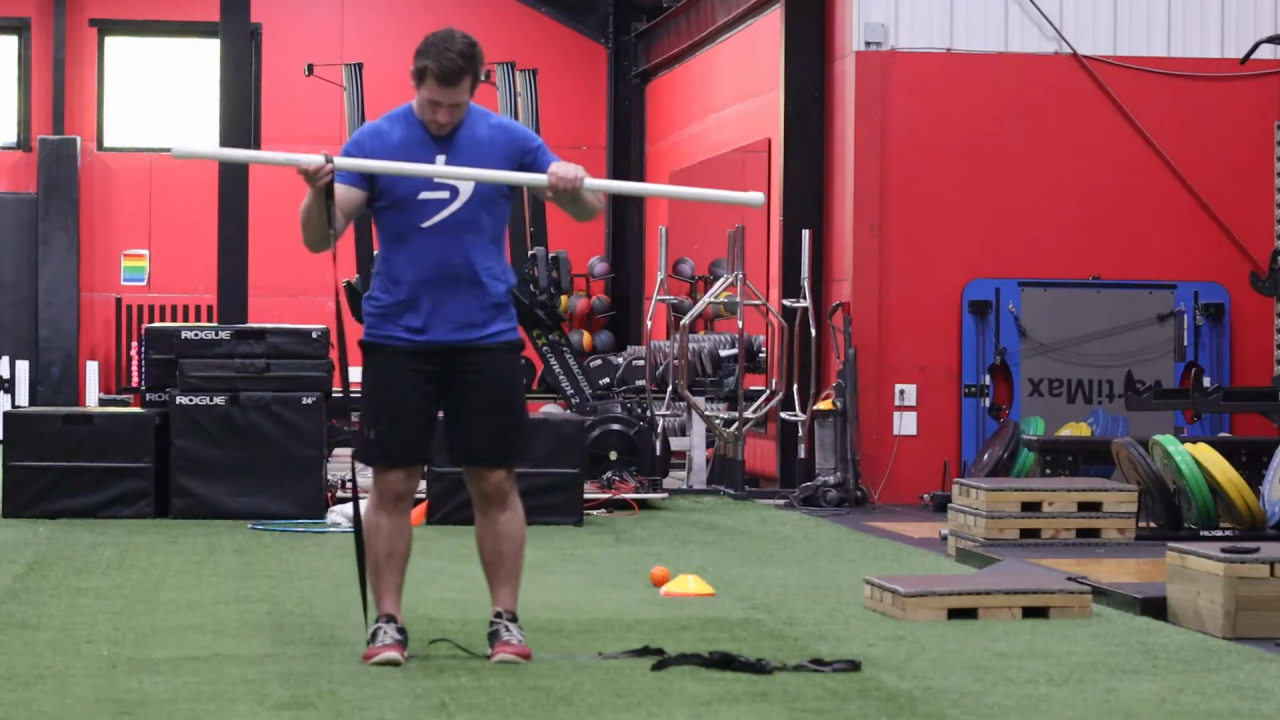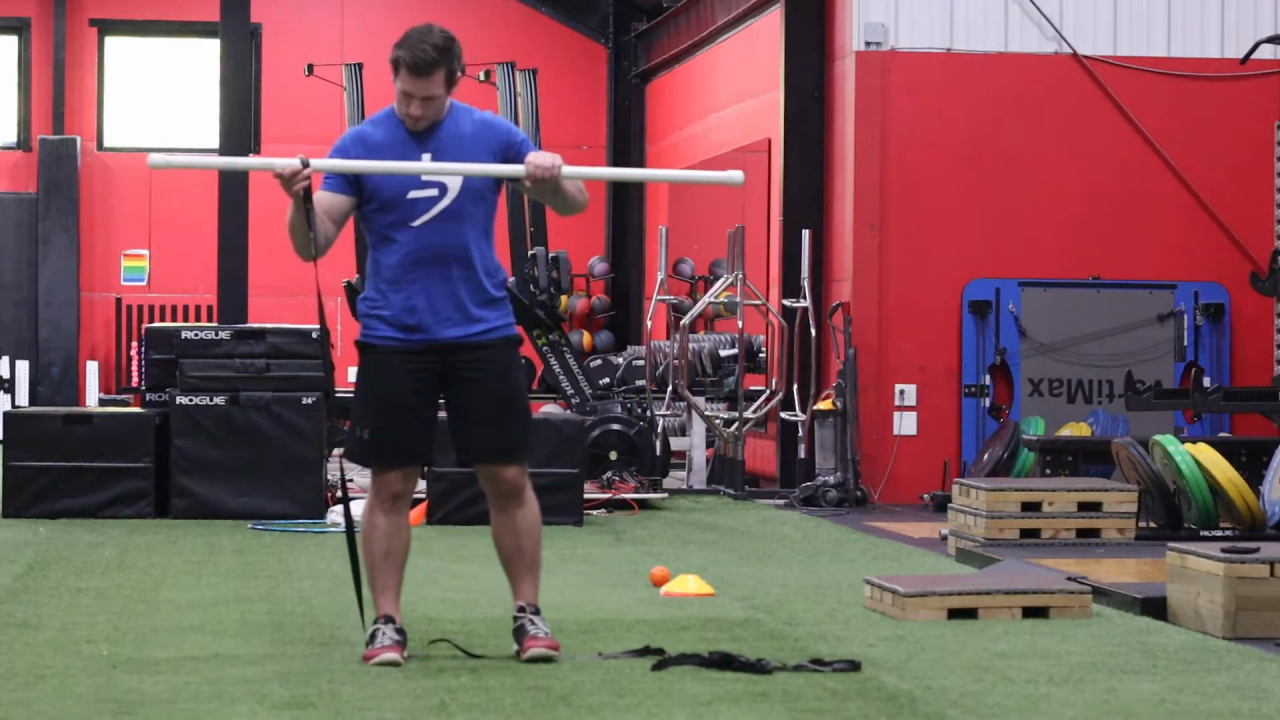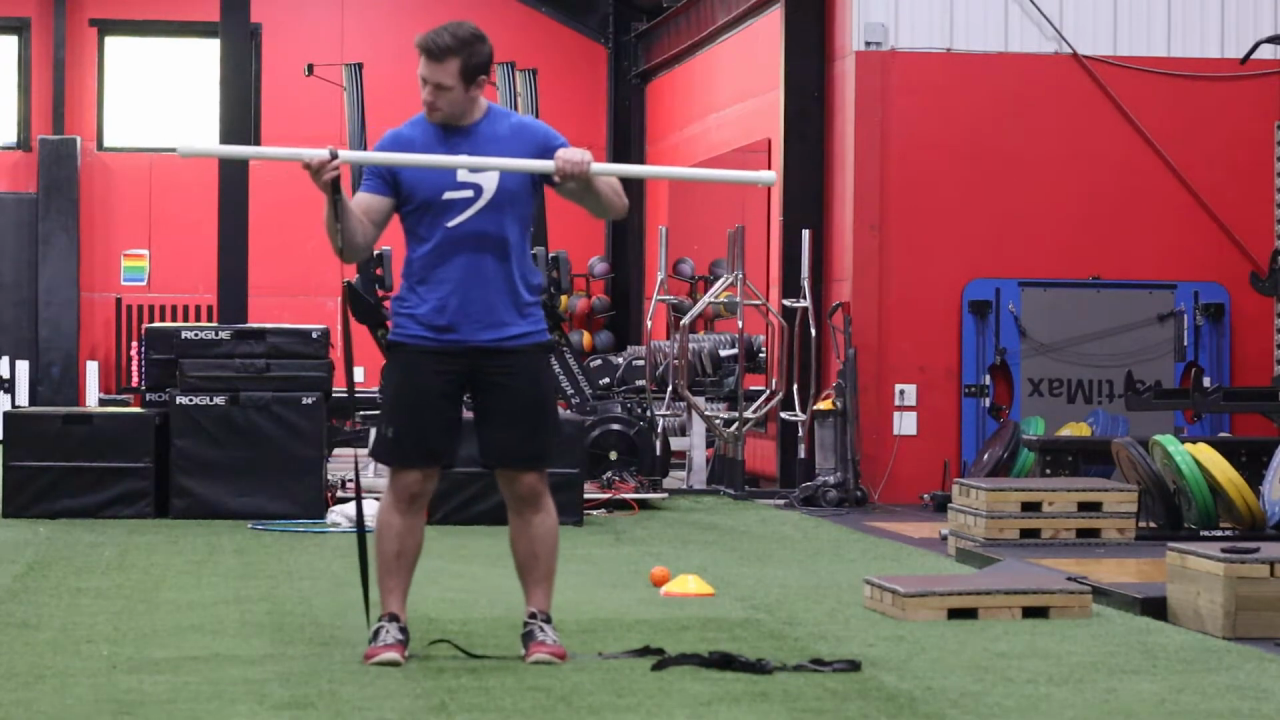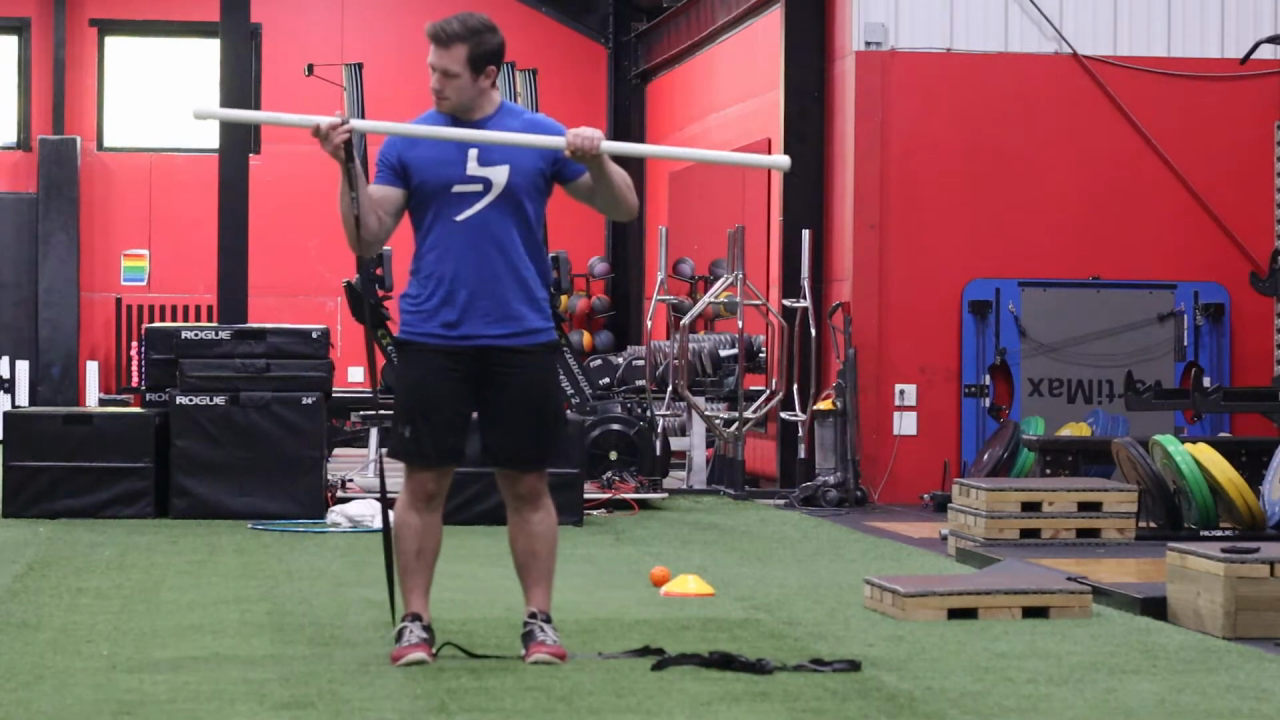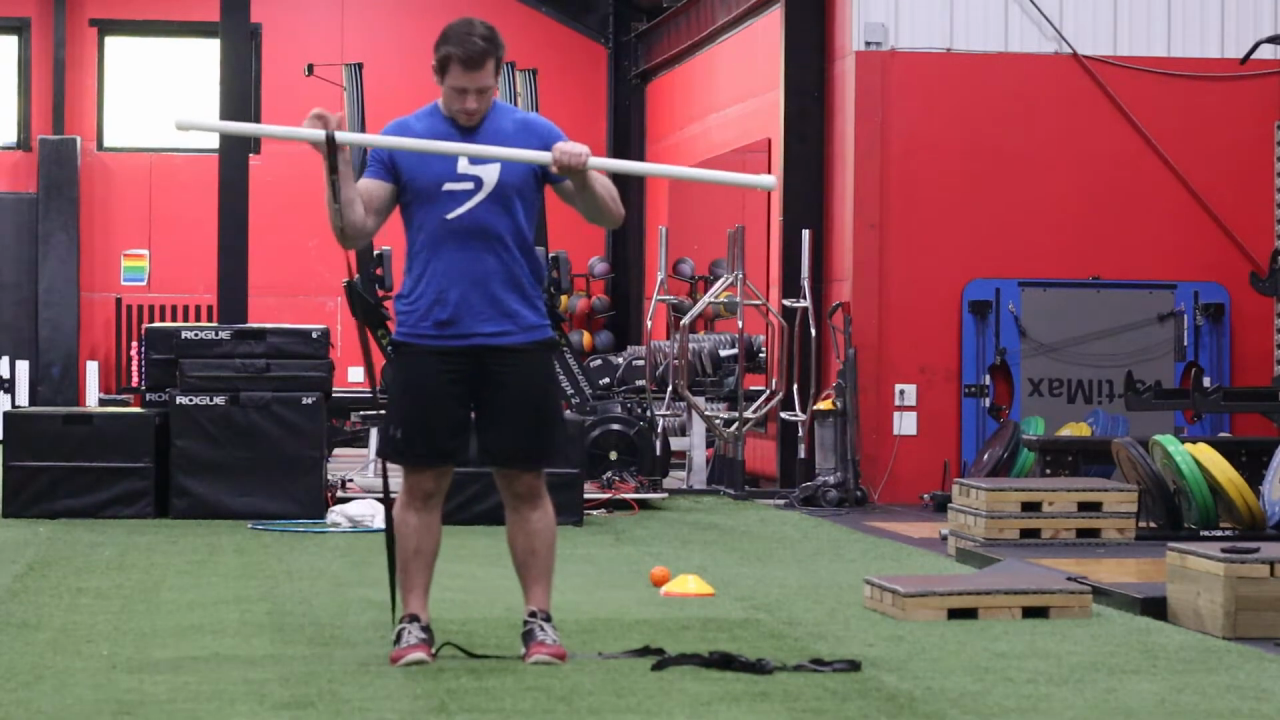
dt=0.3s
person 1, frame 1
left shoulder: (509, 139)
right shoulder: (372, 141)
left elbow: (587, 210)
right elbow: (320, 237)
left wrist: (573, 186)
right wrist: (318, 192)
left hip: (486, 337)
right hip: (398, 338)
left knee: (495, 483)
right knee: (394, 483)
left ankle: (505, 619)
right ankle: (386, 622)
person 1, frame 2
left shoulder: (493, 135)
right shoulder: (359, 146)
left elbow: (574, 203)
right elbow: (312, 245)
left wrist: (553, 177)
right wrist: (299, 199)
left hip: (484, 333)
right hip: (394, 339)
left knee: (507, 478)
right knee: (391, 485)
left ankle: (528, 614)
right ankle: (387, 622)
person 1, frame 3
left shoulder: (531, 137)
right shoulder: (397, 146)
left elbow: (614, 207)
right elbow: (354, 248)
left wrist: (587, 175)
right wrist: (333, 195)
left hip: (515, 338)
right hip: (423, 340)
left knee: (527, 483)
right knee: (408, 483)
left ankle: (538, 620)
right ankle: (391, 621)
person 1, frame 4
left shoulder: (540, 135)
right shoulder: (406, 142)
left elbow: (623, 209)
right elbow: (367, 241)
left wrist: (597, 160)
right wrist: (348, 170)
left hip: (522, 339)
right hip: (432, 339)
left knee: (526, 484)
right knee: (424, 482)
left ankle: (538, 619)
right ankle: (415, 620)
person 1, frame 5
left shoulder: (535, 131)
right shoulder: (403, 134)
left elbow: (612, 215)
right elbow: (353, 233)
left wrist: (581, 173)
right wrist: (335, 161)
left hip: (518, 338)
right hip: (426, 339)
left knee: (525, 482)
right knee: (423, 483)
left ankle: (539, 620)
right ankle: (413, 621)
